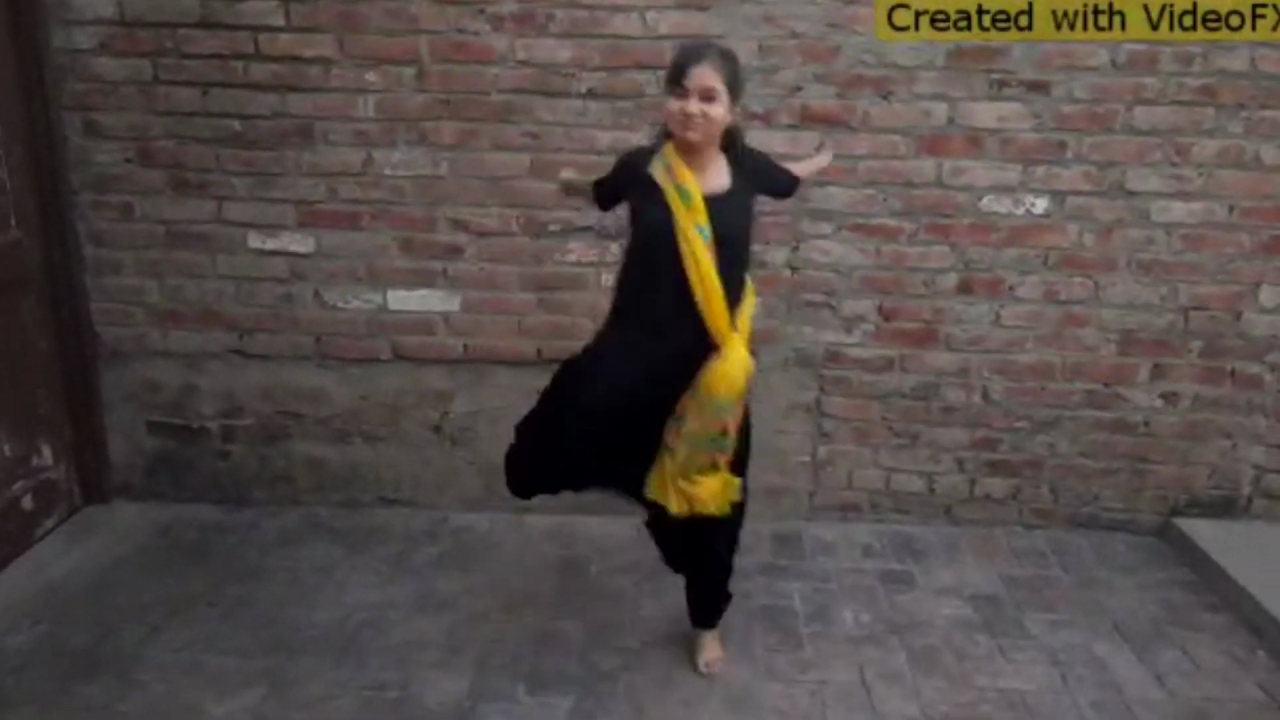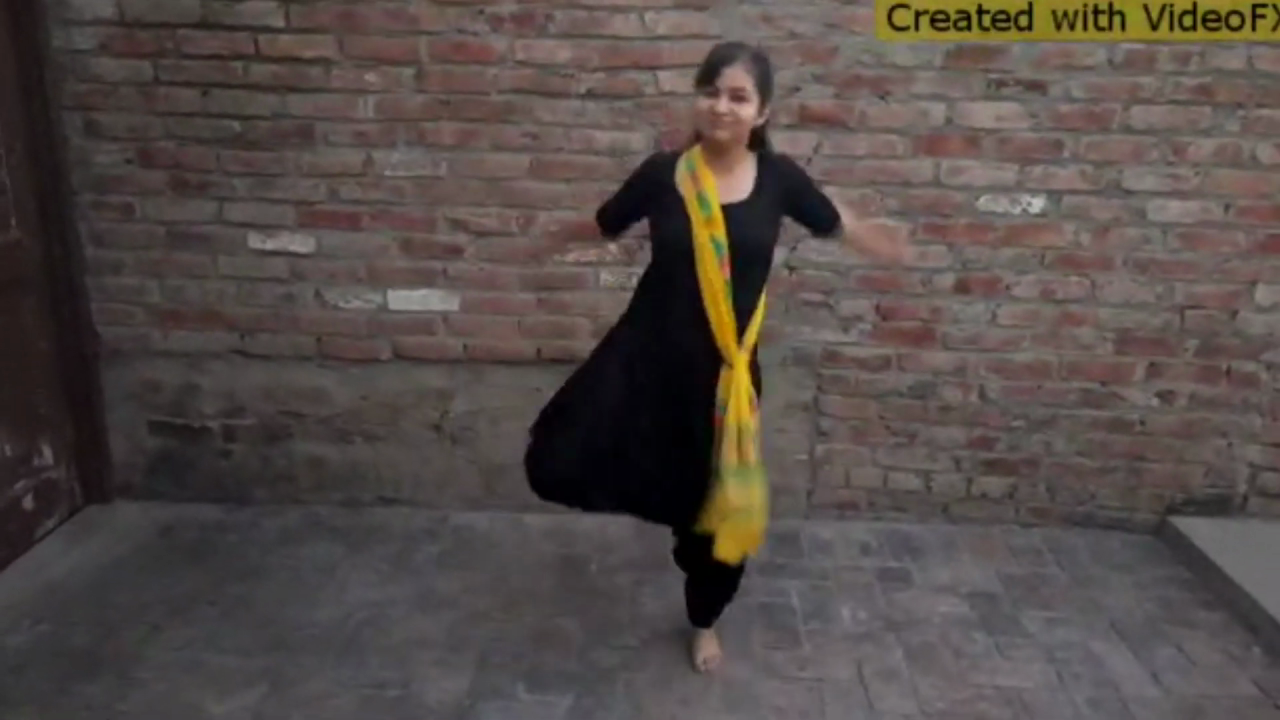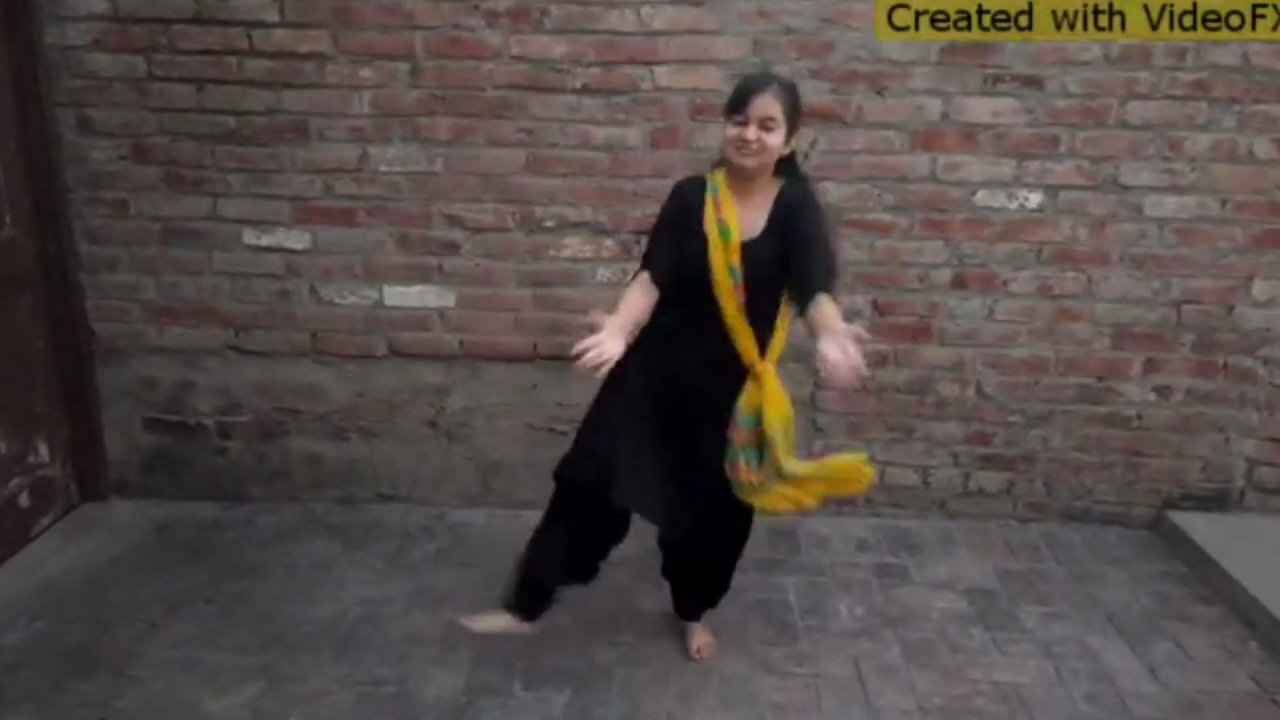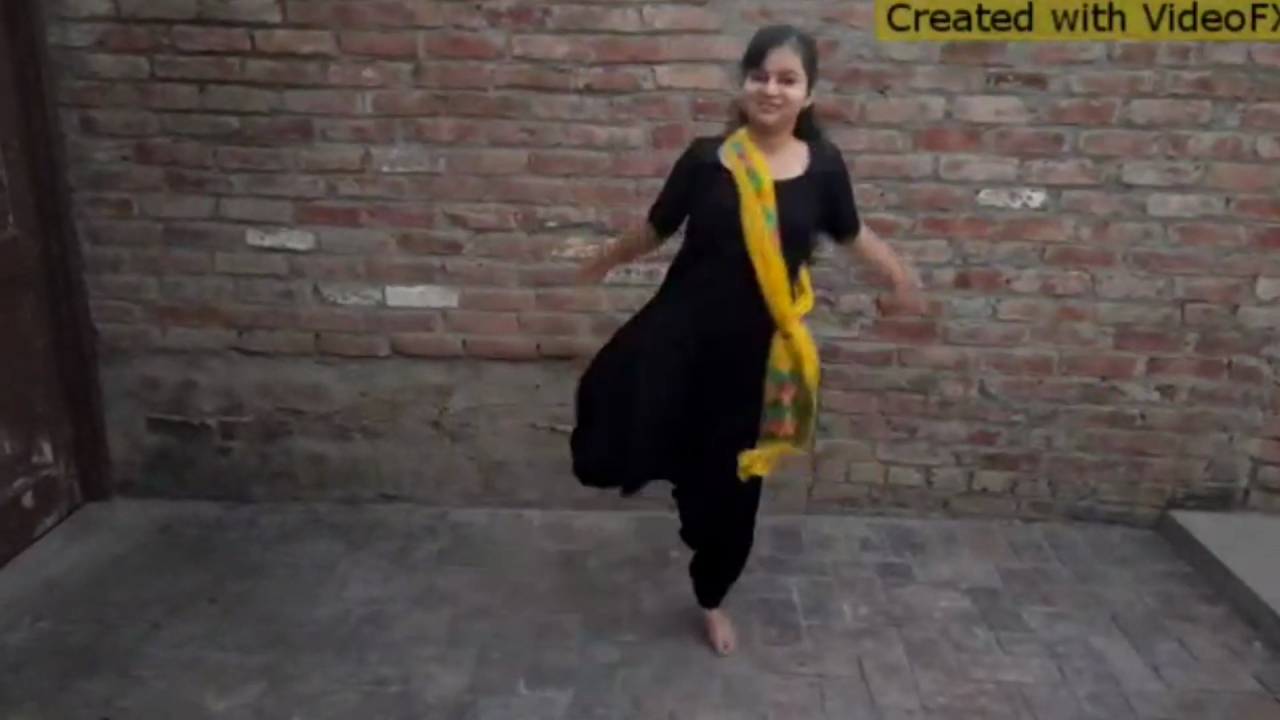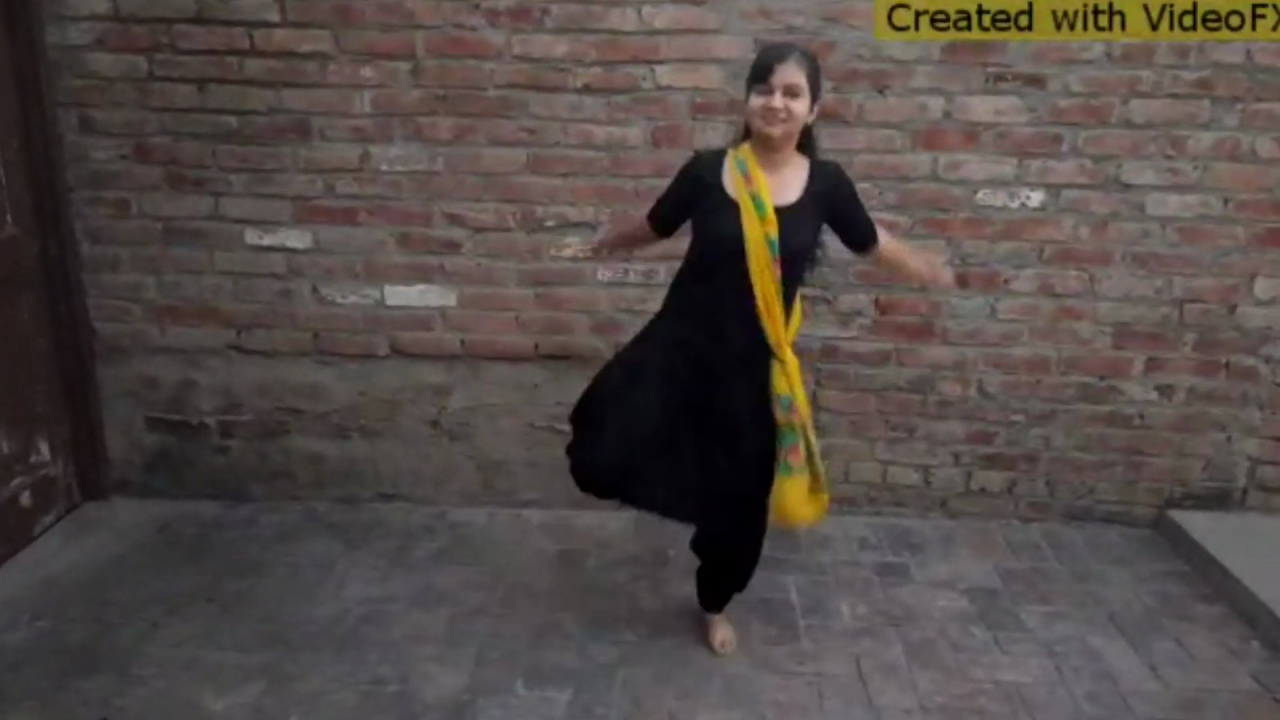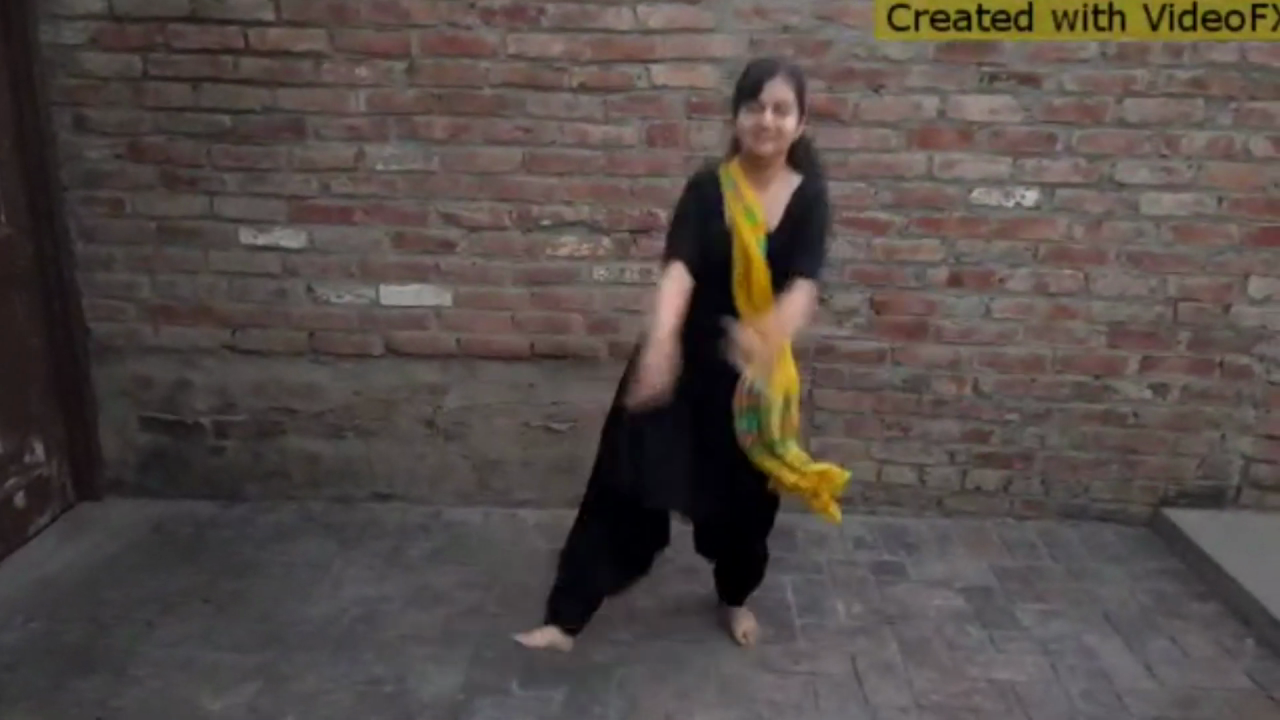
dt=0.2s
person 1, frame 1
left shoulder: (747, 168)
right shoulder: (641, 168)
right elbow: (603, 193)
left wrist: (811, 167)
right wrist: (574, 184)
left hip: (711, 365)
right hip: (631, 356)
left knee: (712, 503)
right knee: (559, 447)
left ankle: (707, 624)
person 1, frame 2
left shoulder: (775, 173)
right shoulder: (664, 171)
left elbow: (828, 220)
right elbow: (607, 221)
left wrist: (877, 236)
right wrist: (555, 239)
left hip: (724, 369)
right hip: (651, 355)
left knee: (717, 506)
right knee: (576, 459)
left ankle: (704, 620)
person 1, frame 3
left shoulder: (798, 205)
right shoulder: (688, 196)
left elbow: (814, 293)
right elbow: (652, 277)
left wrist: (833, 340)
right wrist: (617, 330)
left hip: (730, 381)
right hip: (657, 364)
left knee: (720, 514)
right knee: (592, 479)
left ankle: (693, 612)
right ankle: (523, 604)
person 1, frame 4
left shoulder: (822, 165)
right shoulder: (707, 157)
left elbow: (847, 229)
right elbow: (660, 225)
left wrist: (897, 277)
right wrist: (607, 258)
left hip: (751, 347)
right hip: (675, 328)
left knee: (729, 481)
left ankle: (712, 600)
person 1, frame 5
left shoulder: (826, 183)
right shoulder: (706, 171)
left elbow: (865, 239)
right elbow: (657, 223)
left wrist: (919, 266)
right wrist: (609, 243)
left hip: (754, 364)
right hip: (679, 345)
left knee: (739, 496)
right knee: (610, 451)
left ankle: (716, 605)
person 1, frame 6
left shoulder: (809, 194)
right shoulder: (706, 187)
left elbow: (805, 283)
right elbow: (677, 270)
left wrist: (775, 332)
right wrist: (658, 344)
left hip: (750, 362)
right hip: (685, 357)
left knee: (748, 492)
right knee: (626, 485)
left ankle: (735, 597)
right ankle: (566, 616)
